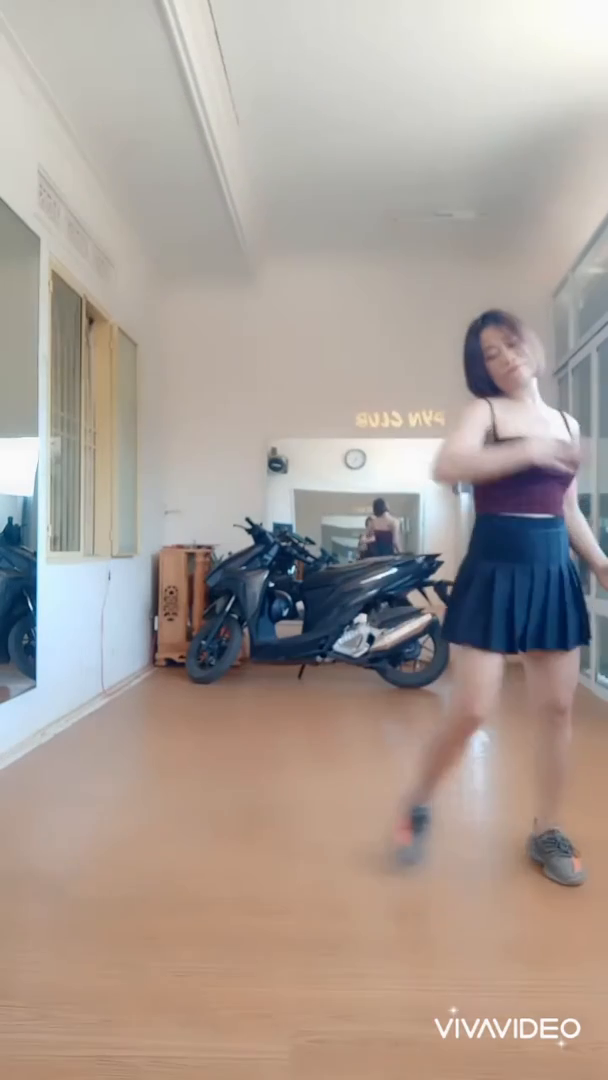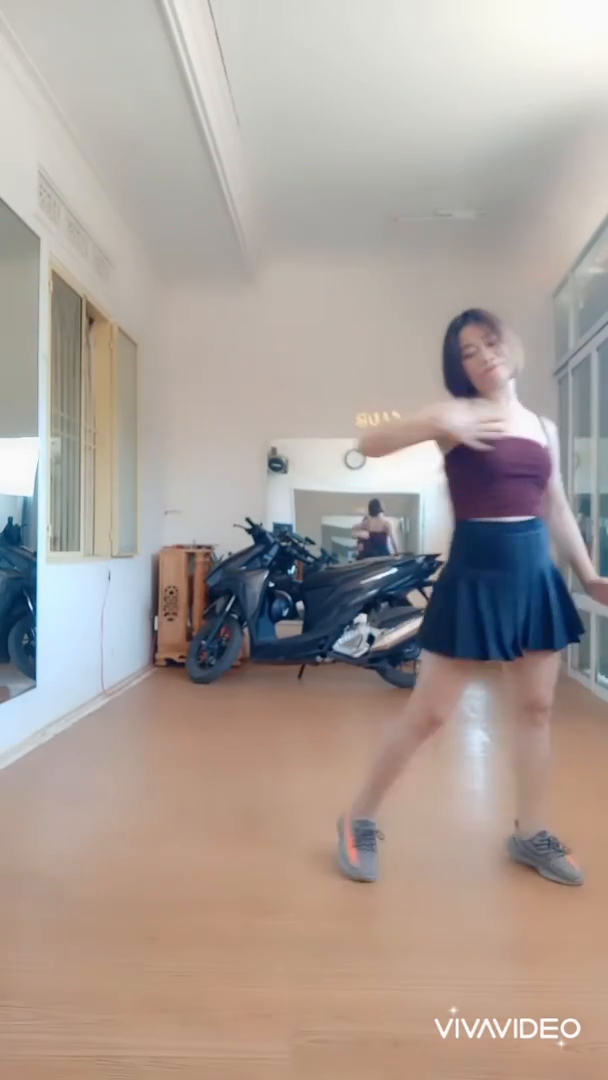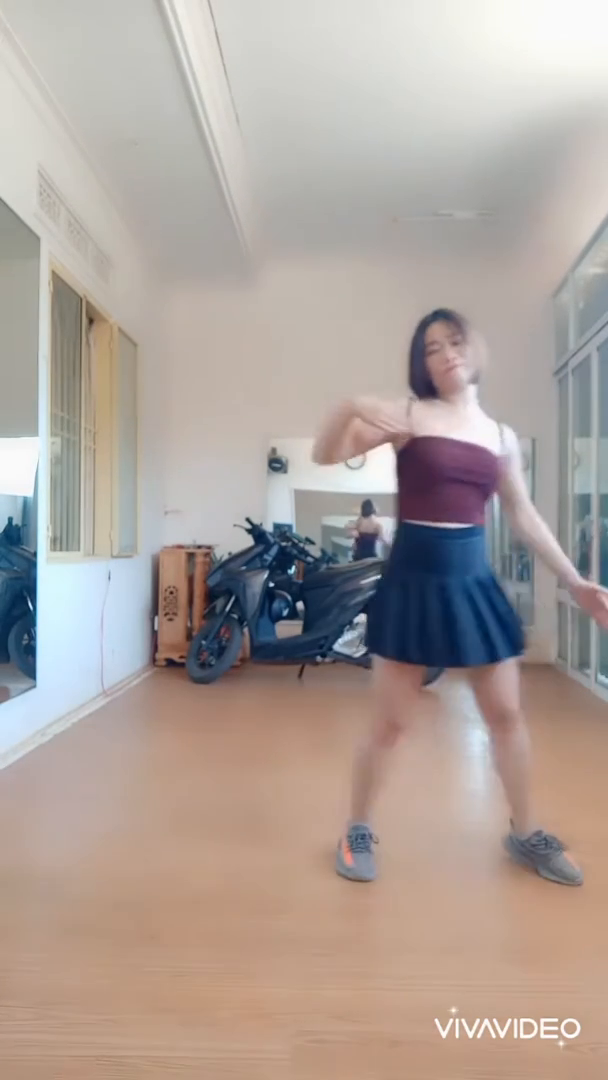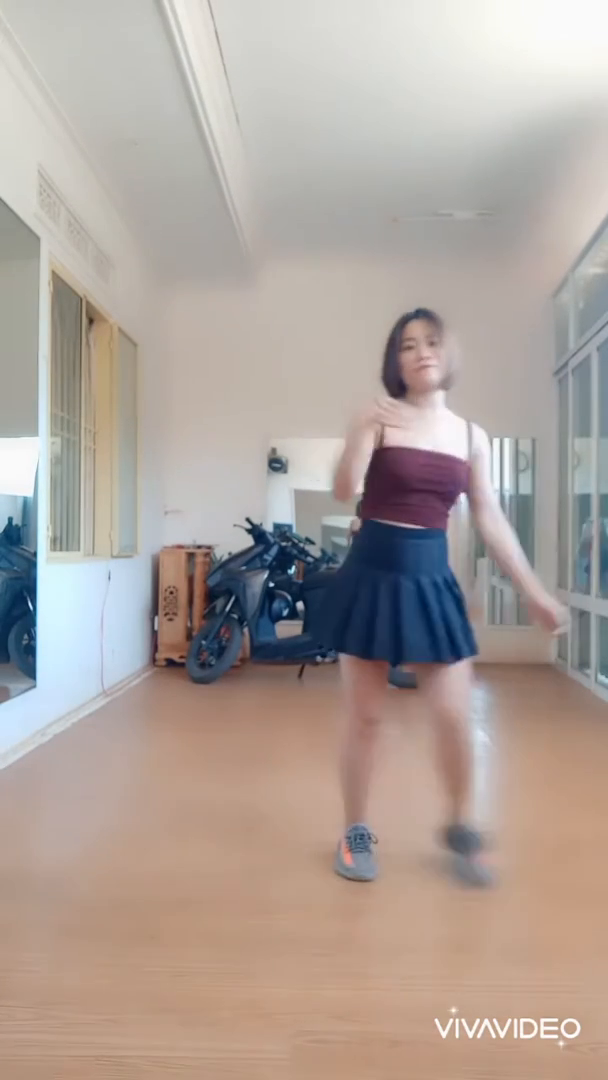
dt=0.2s
person 1, frame 1
right shoulder: (485, 411)
right elbow: (445, 468)
right wrist: (527, 450)
left hip: (554, 571)
right hip: (494, 572)
left knee: (557, 711)
right knee: (470, 711)
left ankle: (547, 833)
right ankle: (418, 805)
person 1, frame 2
left shoulder: (543, 427)
right shoulder: (456, 411)
left elbow: (557, 509)
right elbow: (372, 445)
right wrist: (439, 426)
left hip: (537, 576)
right hip: (475, 576)
left knee: (535, 710)
right knee: (428, 714)
left ankle: (530, 834)
right ankle: (359, 821)
person 1, frame 3
left shoulder: (501, 436)
right shoulder: (408, 415)
left elbow: (524, 515)
right elbow: (325, 454)
right wrist: (351, 408)
left hip: (473, 581)
right hip: (413, 578)
left knee: (506, 714)
right knee: (390, 721)
left ankle: (525, 833)
right ankle: (356, 831)
person 1, frame 4
left shoulder: (471, 436)
right shoulder: (379, 417)
left elbow: (490, 519)
right elbow: (342, 489)
left wrist: (532, 589)
right wrist: (359, 434)
left hip: (430, 580)
right hip: (370, 577)
left knee: (453, 718)
right knee: (364, 718)
left ankle: (459, 826)
right ankle: (356, 831)
